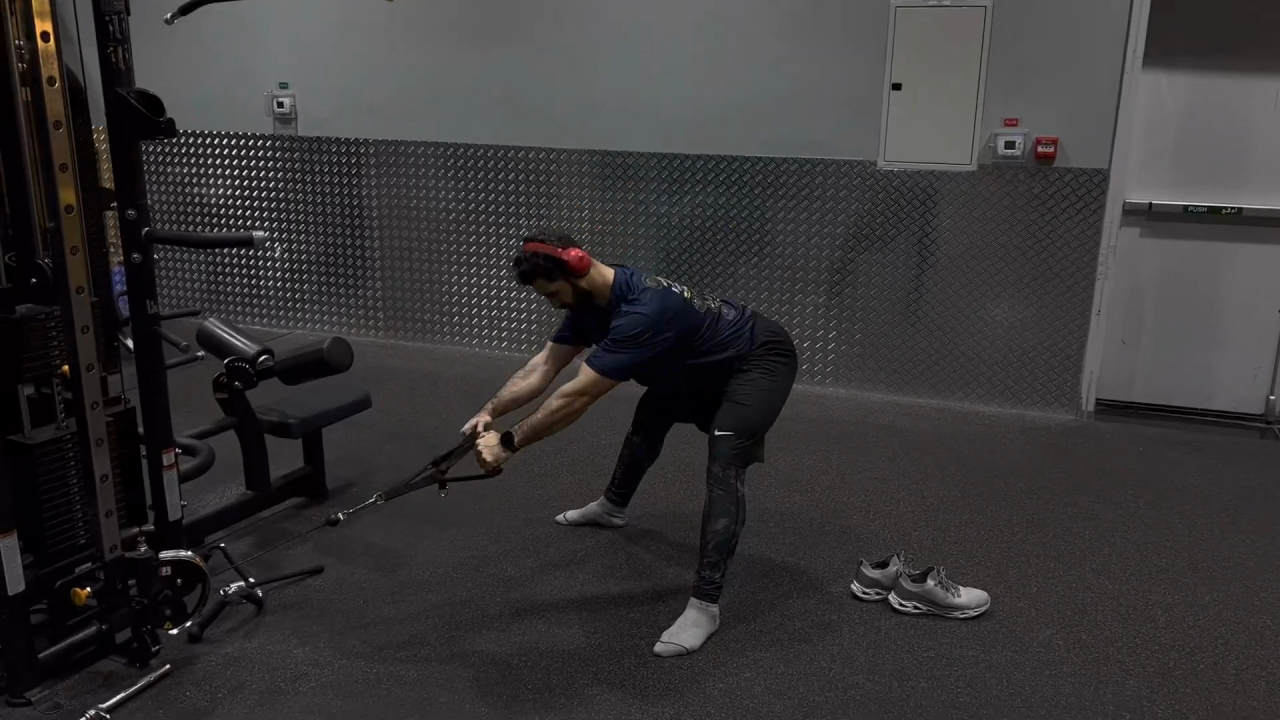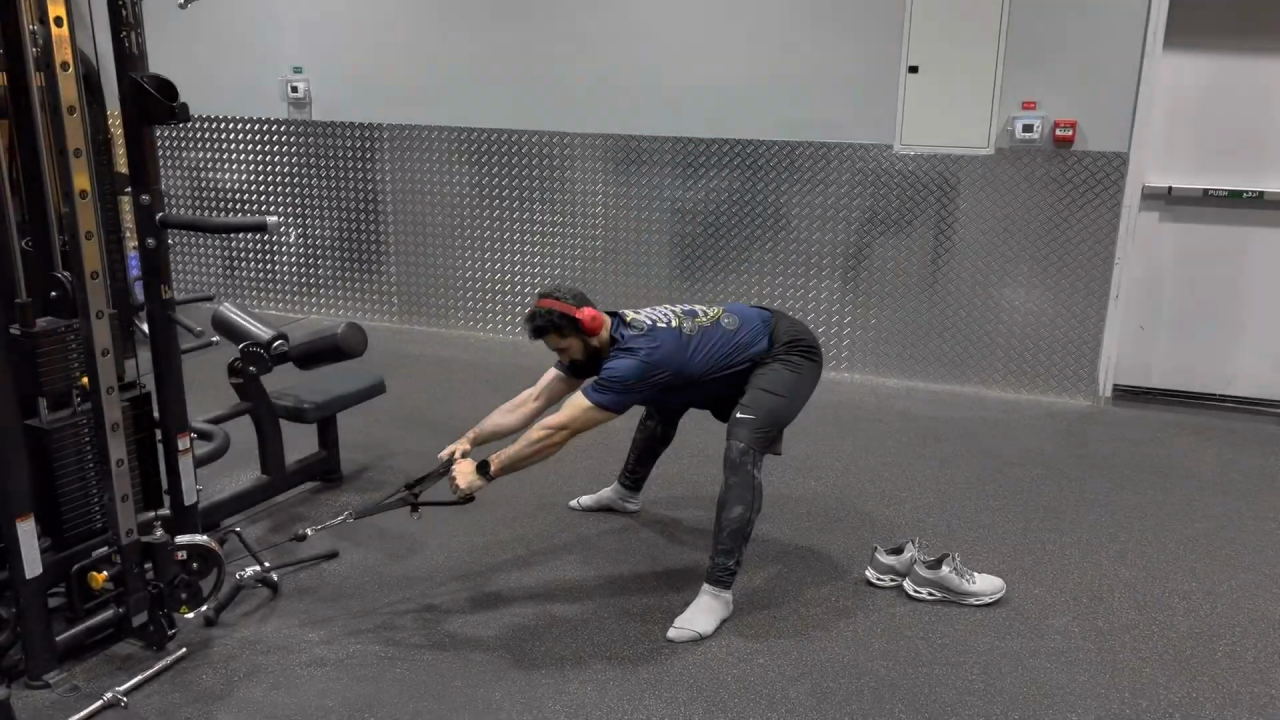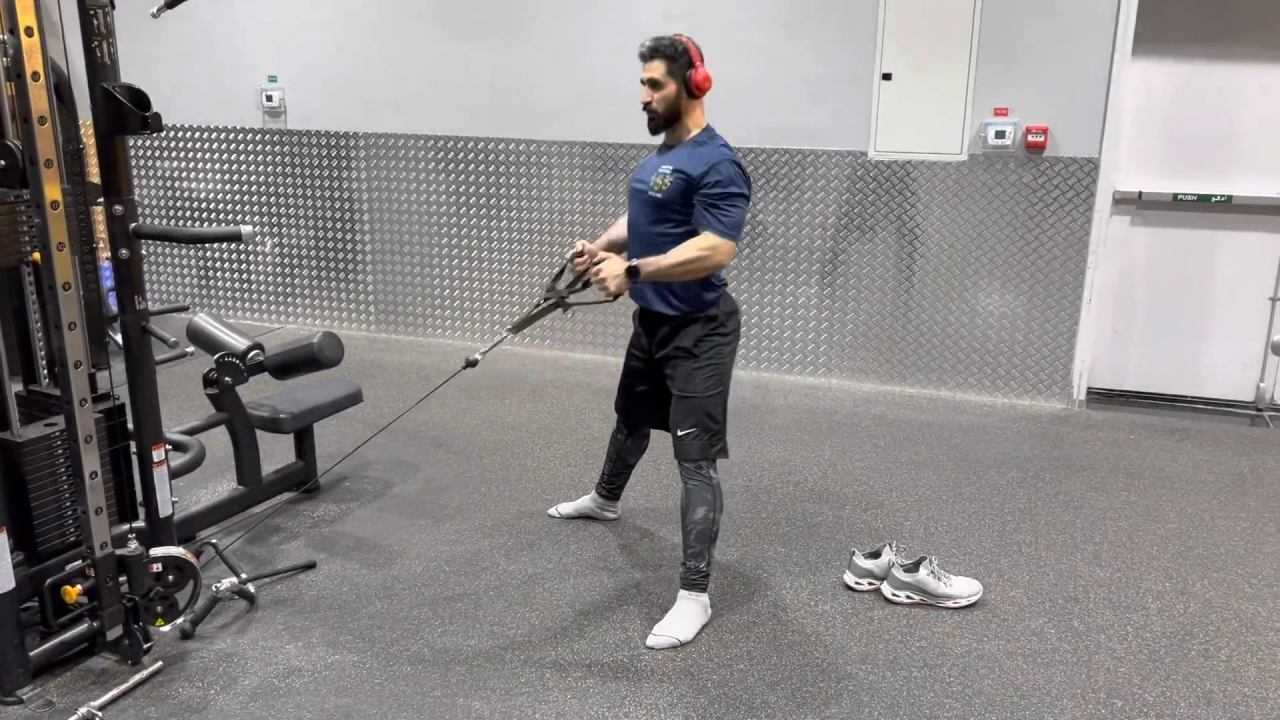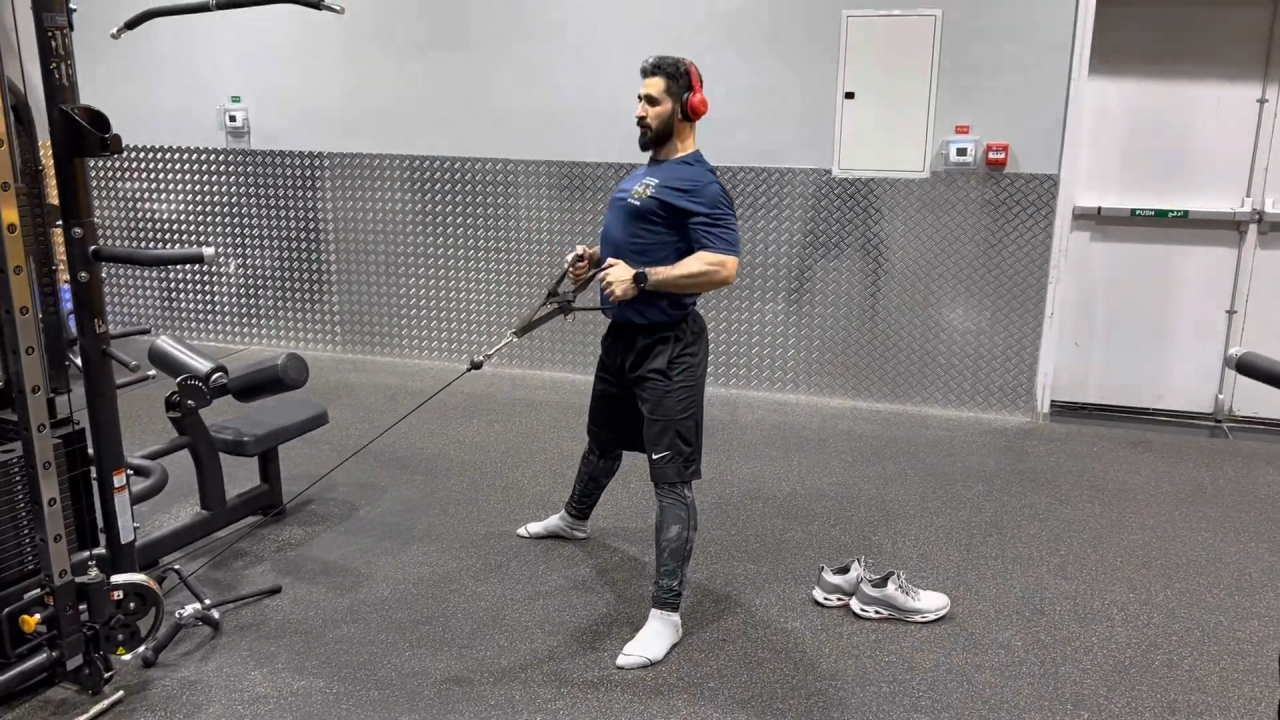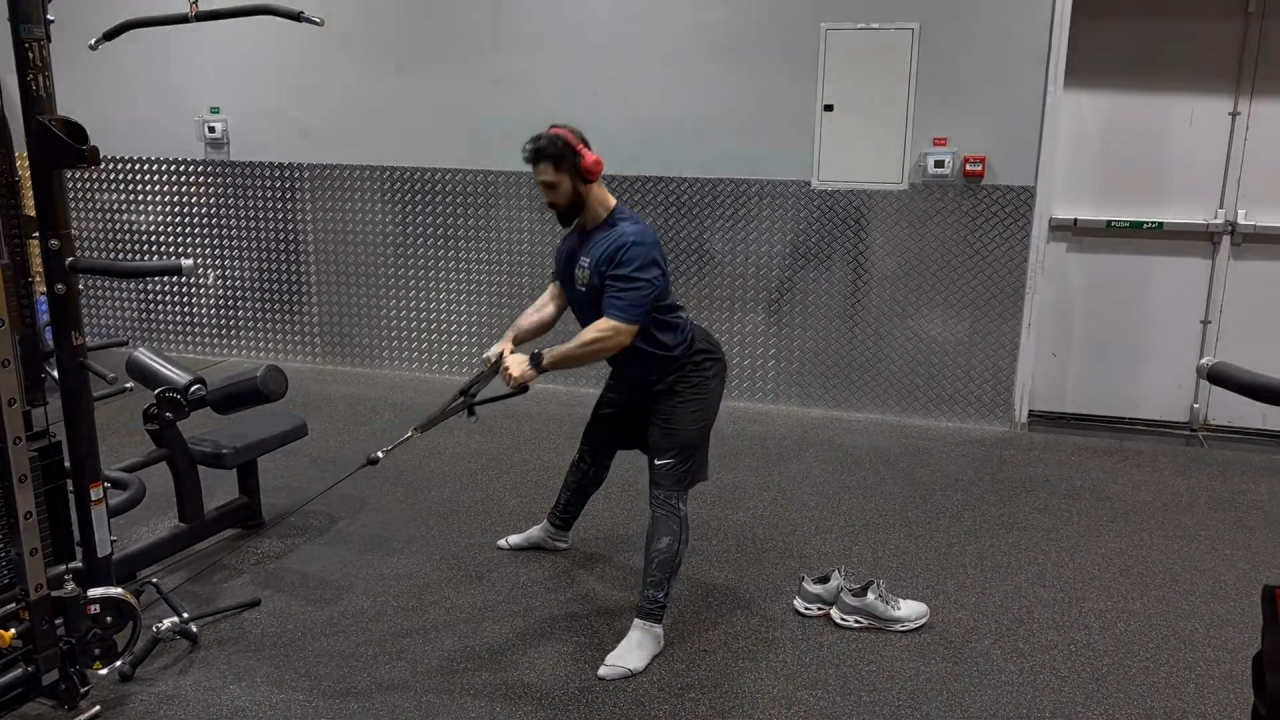
dt=1s
person 1, frame 1
left shoulder: (642, 312)
right shoulder: (590, 301)
left elbow: (578, 396)
right elbow: (544, 365)
left wrist: (510, 442)
right wrist: (490, 412)
left hip: (760, 360)
left knee: (723, 470)
right knee: (648, 419)
left ankle: (705, 605)
right ankle: (613, 506)
person 1, frame 2
left shoulder: (636, 357)
right shoulder: (603, 336)
left elbow: (558, 429)
right elbow: (535, 399)
left wrist: (484, 471)
right wrist: (469, 440)
left hip: (786, 354)
right hip: (745, 347)
left knee: (740, 451)
right knee: (661, 400)
left ankle: (717, 592)
right ankle: (626, 492)
person 1, frame 3
left shoulder: (714, 162)
right shoulder: (660, 152)
left elbow: (715, 250)
right elbow: (639, 220)
left wrist: (631, 271)
right wrist: (600, 246)
left hip: (700, 330)
right hip: (652, 322)
left knee: (695, 458)
right knee: (630, 419)
left ankle: (694, 596)
right ankle: (606, 499)
person 1, frame 4
left shoulder: (697, 183)
right shoulder: (645, 171)
left elbow: (723, 265)
left wrist: (641, 279)
right wrist: (595, 256)
left hip: (668, 346)
right hip: (622, 335)
left knee: (671, 478)
right knee: (602, 440)
left ankle: (666, 615)
right ankle: (574, 518)
person 1, frame 5
left shoulder: (630, 243)
right shoulder: (576, 234)
left elbow: (614, 333)
right elbow: (556, 297)
left wrist: (536, 363)
right wrist: (511, 340)
left hip: (684, 372)
right hip: (634, 371)
left knee: (666, 494)
right knee: (593, 449)
left ankle: (649, 626)
right ankle: (555, 530)
